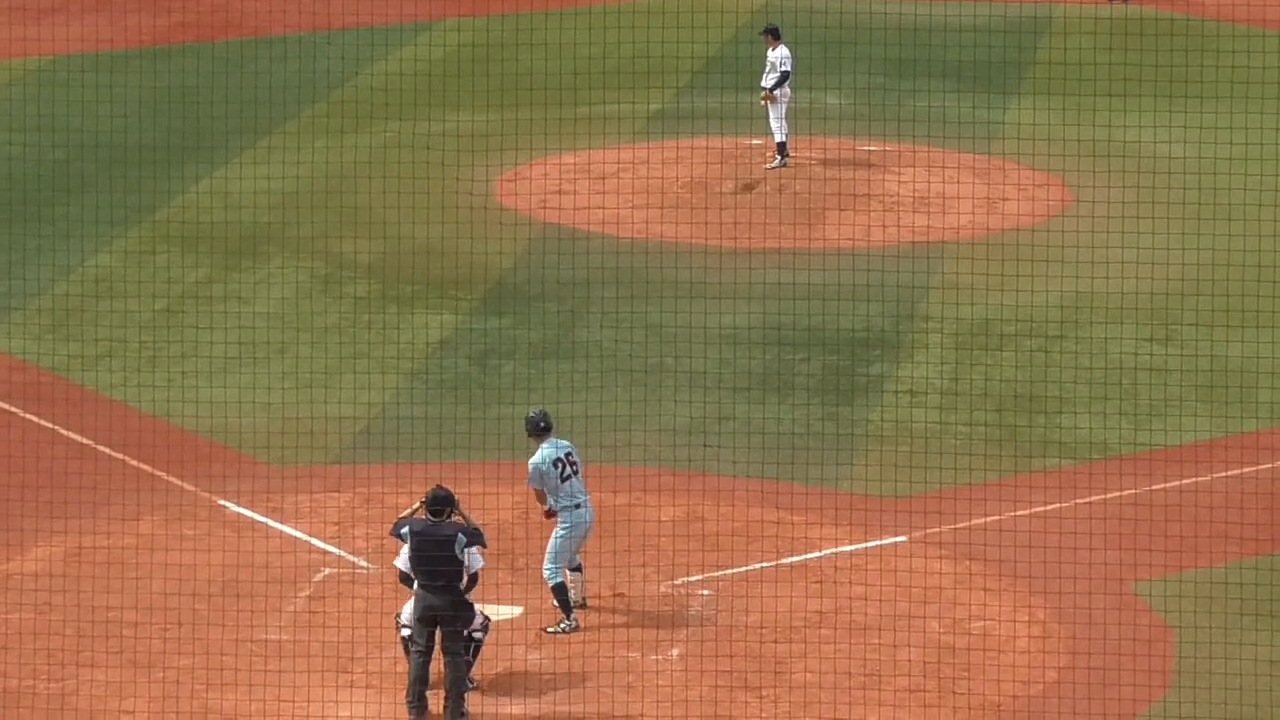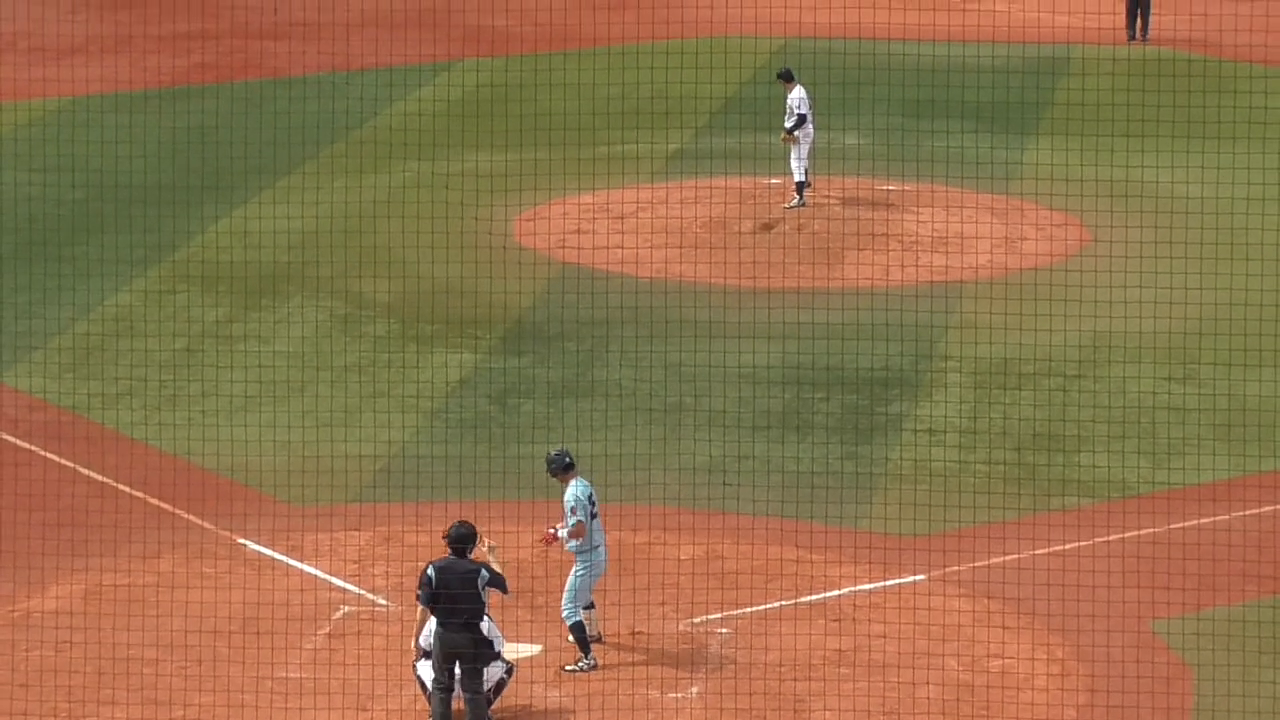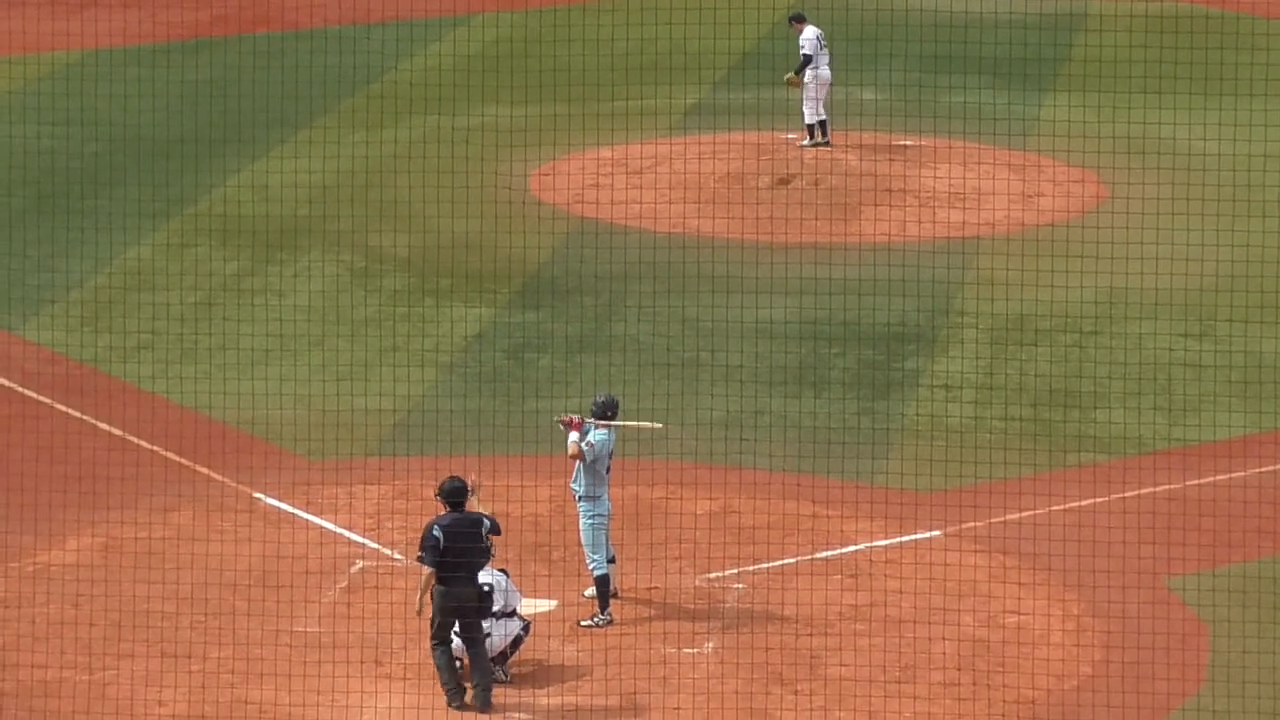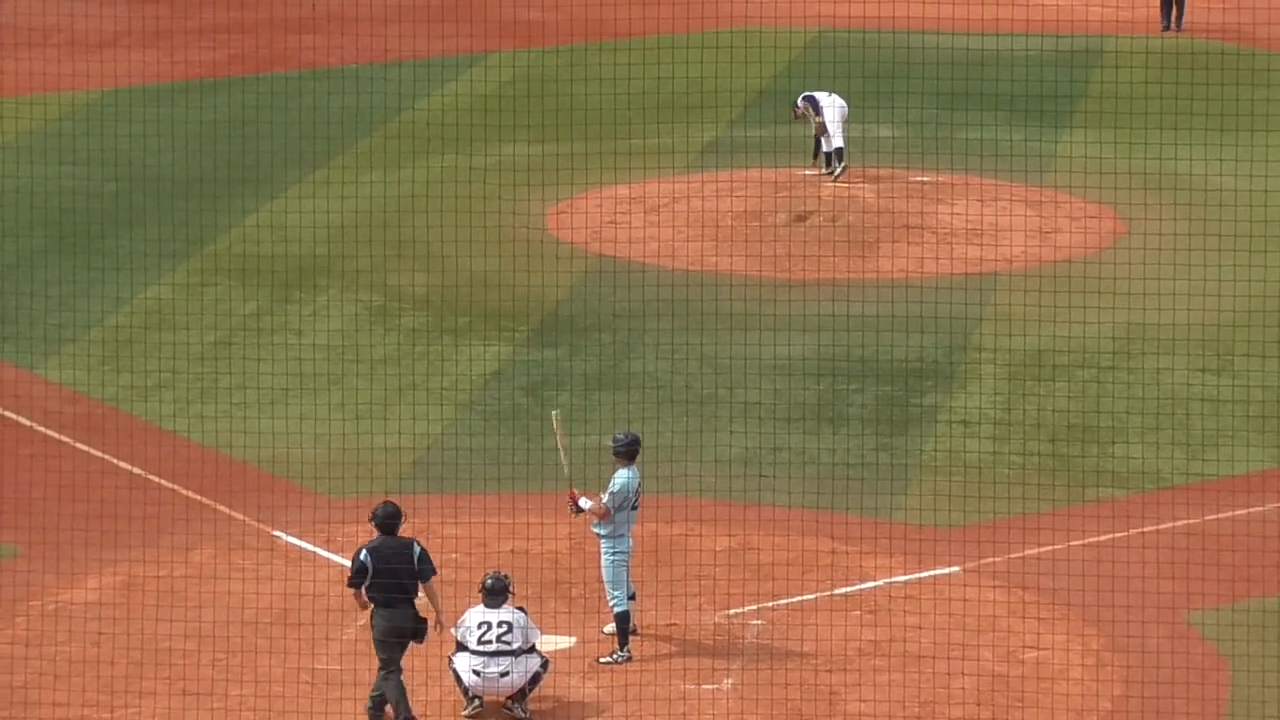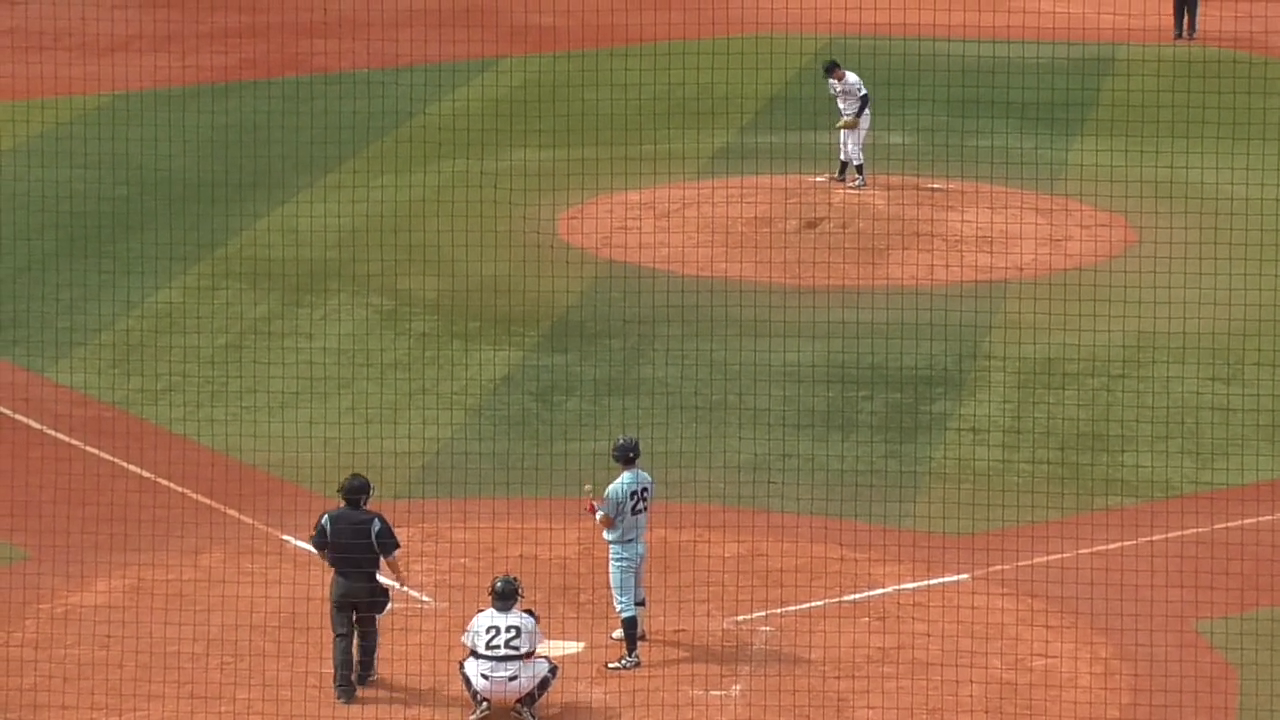
dt=1s
person 1, frame 1
left shoulder: (537, 460)
right shoulder: (567, 446)
left elbow: (540, 495)
left wrist: (547, 508)
left hip: (569, 517)
right hip: (585, 511)
left knee: (551, 569)
right knee: (571, 557)
left ankle: (570, 620)
right ankle: (577, 598)
person 1, frame 2
left shoulder: (572, 494)
right shoulder: (584, 485)
left elbow: (580, 531)
left wrist: (557, 534)
right wrist: (558, 529)
left hip: (587, 557)
right hip: (596, 553)
left knee: (569, 608)
right knee: (583, 595)
left ankle: (588, 658)
right ankle: (592, 632)
person 1, frame 3
left shoulder: (600, 438)
right shoulder: (594, 428)
left elbow: (574, 453)
right elbow: (573, 422)
left wrist: (574, 431)
right wrist: (569, 423)
left hip: (591, 503)
right hip: (598, 500)
left knee: (595, 558)
right knee: (604, 548)
left ankle: (605, 613)
right ankle: (609, 587)
person 1, frame 4
left shoulder: (622, 480)
right shoulder: (631, 474)
left elbow: (602, 512)
right elbow: (608, 503)
left wrist: (580, 500)
right wrist: (583, 505)
left hip: (613, 541)
right hip: (622, 538)
left knee: (616, 595)
right knee: (625, 584)
left ankle: (623, 650)
right ankle: (627, 624)
person 1, frame 5
left shoulder: (616, 488)
right shoulder: (646, 479)
left elbow: (608, 523)
left wrist: (595, 511)
right wrist: (603, 507)
left hip: (621, 548)
right hip: (639, 543)
left knee: (623, 601)
right knee: (635, 590)
left ankle: (631, 655)
right ankle: (636, 629)
person 2, frame 1
left shoulder: (413, 528)
right shoulder: (458, 531)
left elbow: (397, 524)
right elbow: (478, 535)
left wrist: (416, 506)
right wrist: (462, 512)
left hip: (423, 597)
right hip: (451, 598)
left knee: (419, 651)
right knee: (454, 653)
person 2, frame 2
left shoulder: (433, 568)
right shoulder: (480, 569)
left elbow: (423, 608)
right elbow: (503, 586)
left wrist: (416, 638)
left hip: (444, 634)
right hip: (472, 636)
left knee: (441, 688)
right knee: (474, 690)
person 2, frame 3
left shoulder: (436, 527)
right shoulder: (479, 521)
left elbow: (429, 570)
right elbow: (494, 528)
left wrist: (420, 597)
left hip: (445, 591)
right hip: (471, 591)
left knee: (440, 643)
right knee: (475, 643)
left ankle: (455, 694)
right ankle: (483, 696)
person 2, frame 4
left shoulder: (366, 552)
right shoulder: (414, 547)
left elbow: (357, 588)
right elbow: (428, 585)
left wrist: (362, 602)
right wrist: (438, 613)
left hip: (384, 615)
right hip: (408, 614)
left knee: (389, 671)
right knee: (392, 664)
person 2, frame 5
left shoulder: (328, 518)
right shoulder: (375, 521)
left elbow: (320, 551)
right elbow: (389, 556)
right wrist: (398, 574)
left hip: (341, 582)
right hip: (367, 583)
left knee: (341, 635)
right knee: (367, 630)
left ankle: (344, 687)
right ankle: (363, 674)
